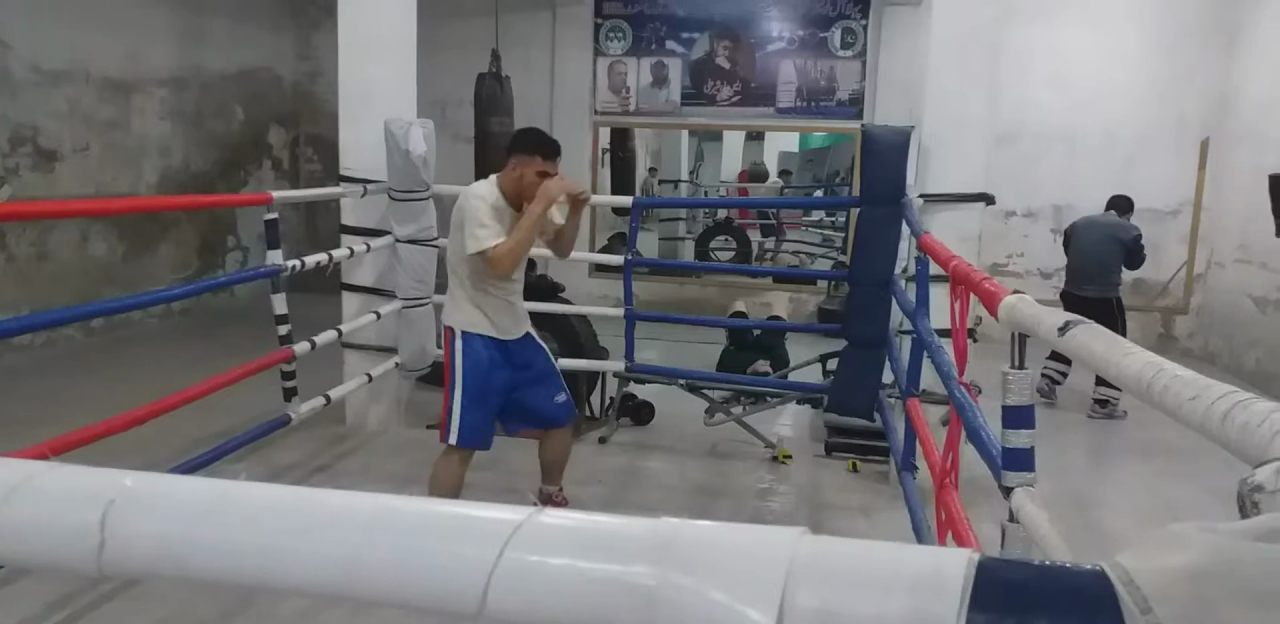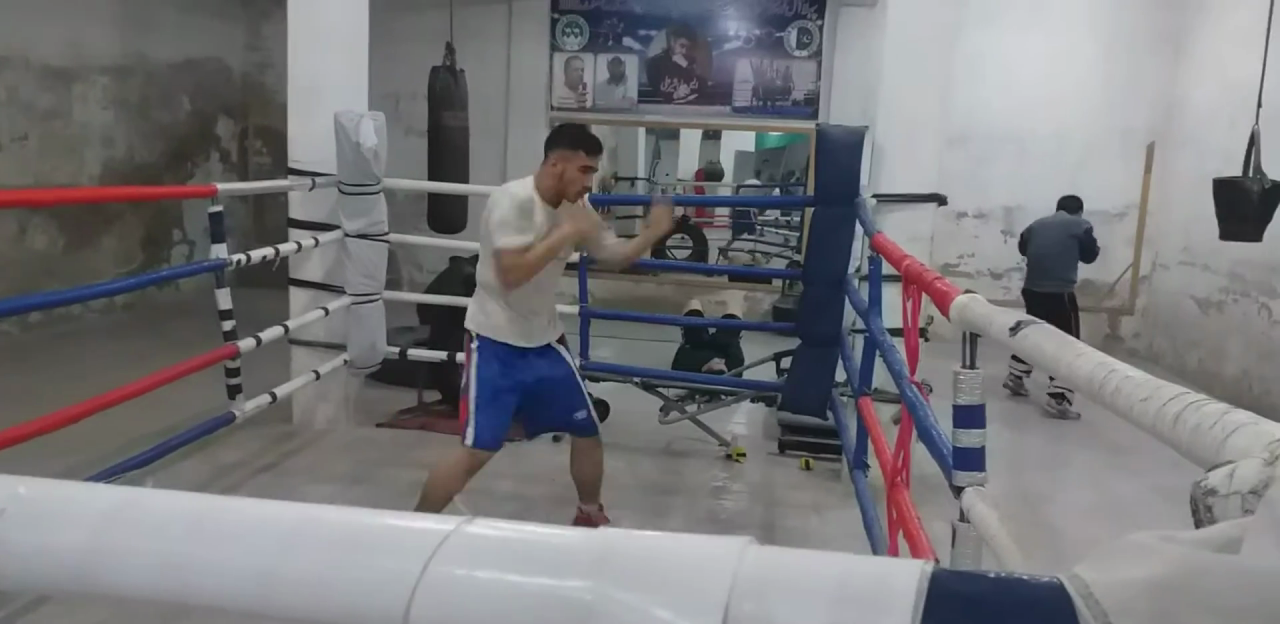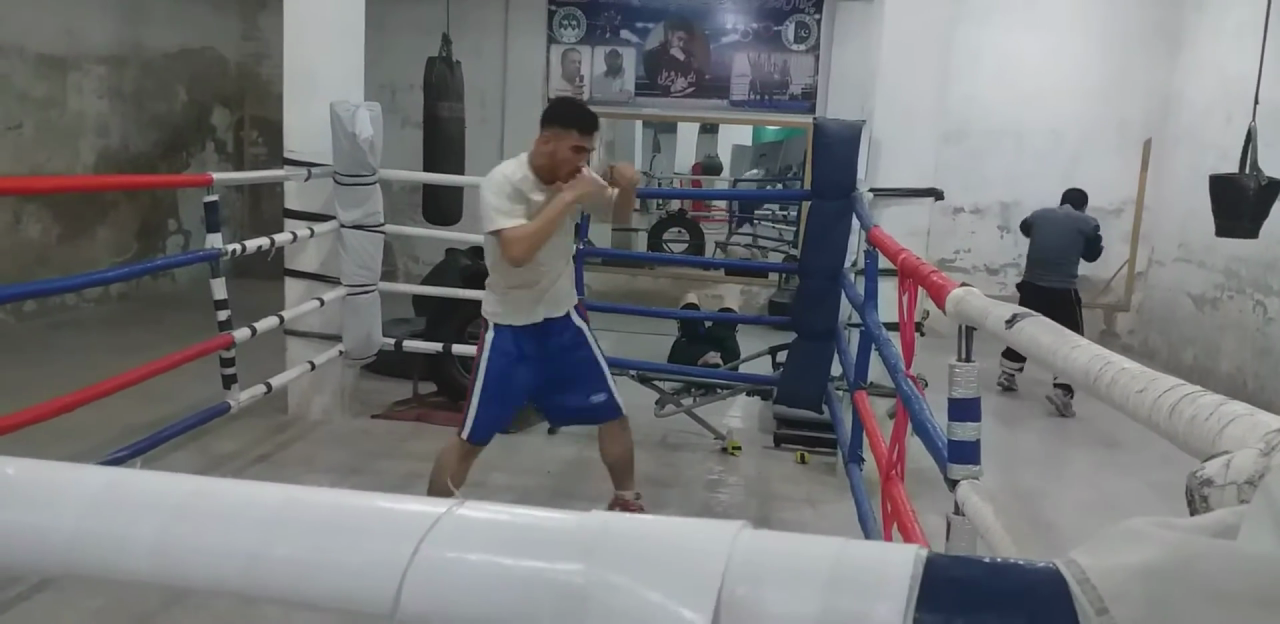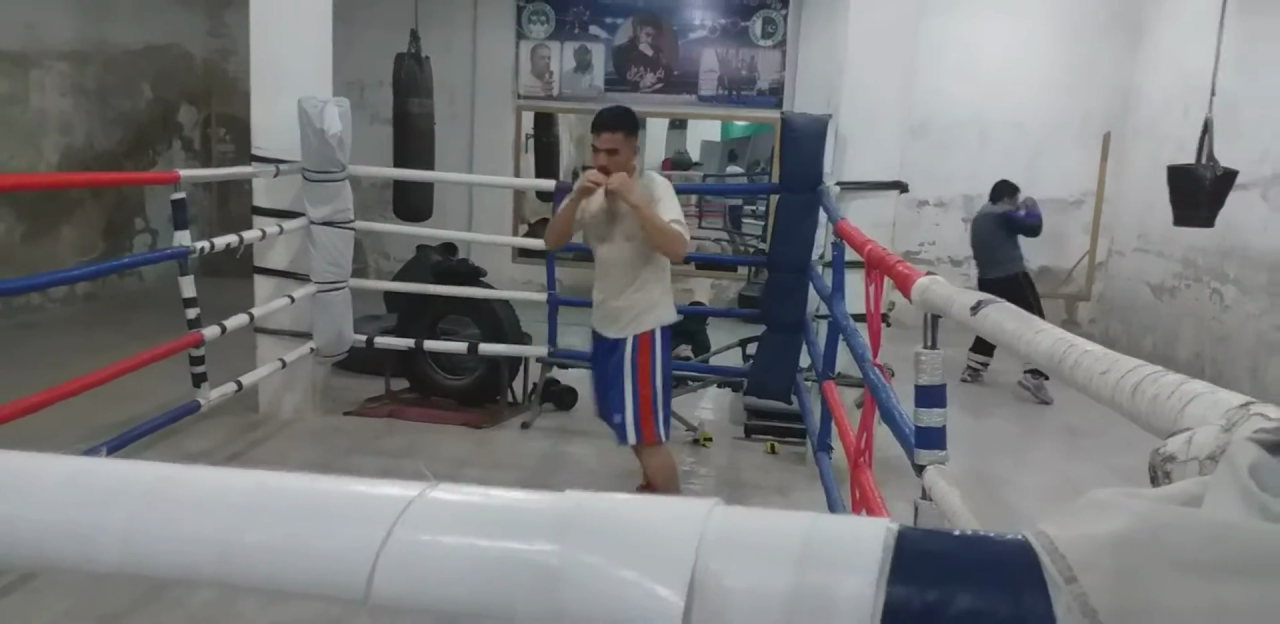
dt=0.7s
person 1, frame 1
left shoulder: (531, 198)
right shoulder: (478, 198)
left elbow: (561, 247)
right elbow: (501, 265)
left wrist: (574, 208)
right wrist: (542, 205)
left hip: (516, 331)
right hip: (472, 334)
left knee: (560, 417)
right knee: (462, 445)
left ankle: (550, 496)
person 1, frame 2
left shoulder: (574, 208)
right shoulder: (512, 200)
left elbow: (616, 255)
right elbow: (512, 274)
left wrist: (652, 234)
right wrist: (564, 236)
left hip: (544, 341)
right hip: (494, 342)
left knee: (587, 432)
right knee: (475, 452)
left ankle: (590, 516)
person 1, frame 3
left shoulder: (572, 177)
right shoulder: (503, 182)
left elbow: (620, 214)
right elbow: (517, 251)
left wrist: (625, 187)
right wrist: (565, 198)
left hip: (560, 319)
right hip: (510, 324)
left knee: (612, 416)
right knee: (471, 438)
left ankle: (625, 504)
person 1, frame 4
left shoulder: (654, 187)
right shoulder: (589, 184)
left elbow: (677, 250)
right elbow: (553, 242)
left wrist: (634, 199)
right wrist: (576, 198)
left hip: (642, 328)
right hip: (606, 323)
left knee: (644, 434)
right knee: (621, 418)
right ankle: (655, 482)
person 2, frame 1
left shoulder: (1079, 223)
right shoulder: (1129, 231)
left elbow: (1067, 248)
right elbow: (1134, 263)
left hip: (1073, 293)
right hip: (1105, 298)
left ankle: (1049, 380)
right ankle: (1103, 403)
person 2, frame 2
left shoulder: (1038, 224)
right shoulder: (1081, 226)
left elbow: (1023, 248)
right elbow: (1089, 255)
left hip: (1032, 290)
right hip: (1059, 294)
left ankle: (1015, 378)
right ankle: (1058, 400)
person 2, frame 3
left shoulder: (1041, 214)
right shoulder: (1088, 223)
left elbow: (1025, 228)
right elbow: (1092, 254)
left hip: (1031, 285)
right hip: (1063, 290)
left ankle: (1007, 376)
right ankle: (1062, 390)
person 2, frame 4
left shoulder: (978, 220)
right shoulder: (1003, 214)
right elbow: (1032, 228)
right wrist: (1032, 210)
left hip: (987, 280)
right hip: (1013, 277)
left ankle: (973, 369)
right ankle: (1034, 376)
